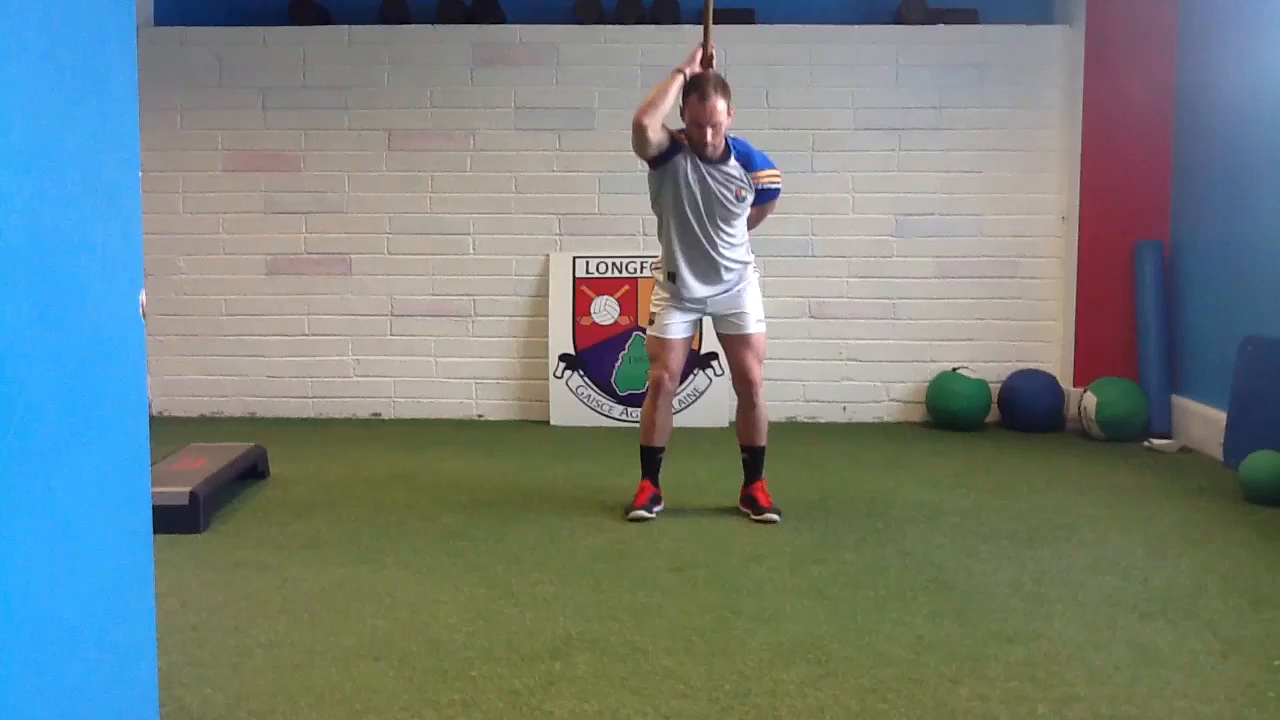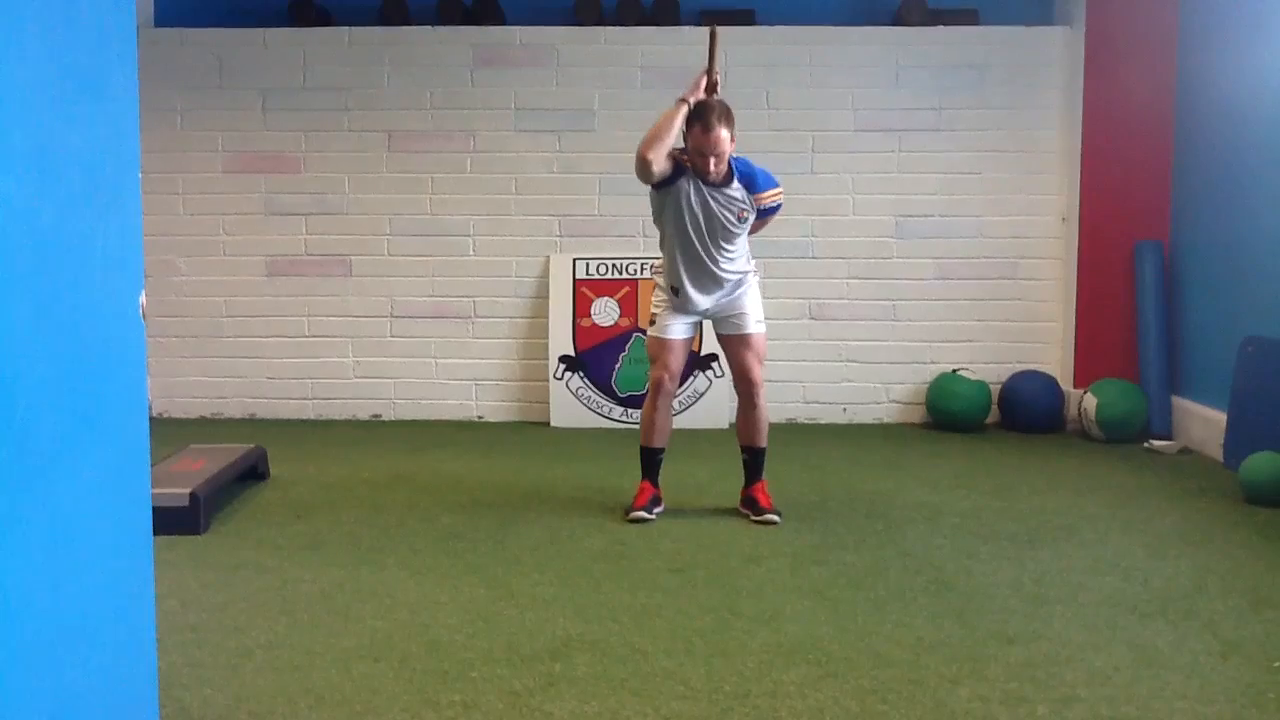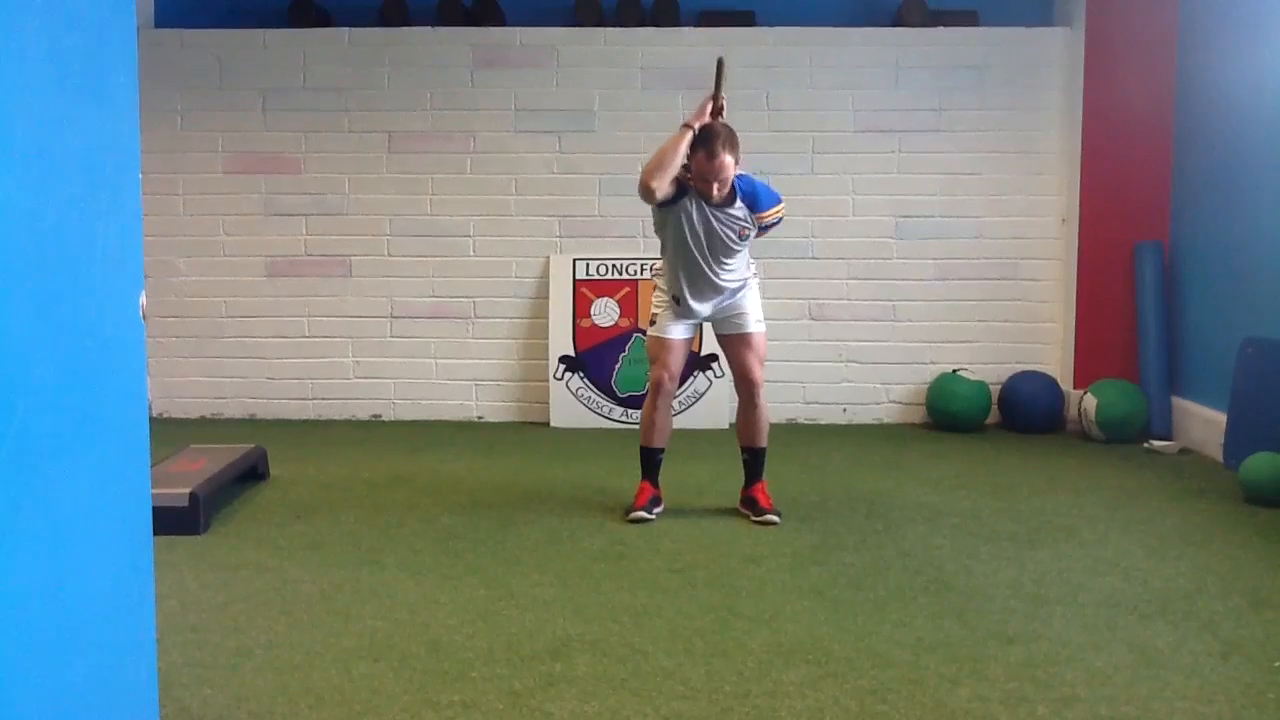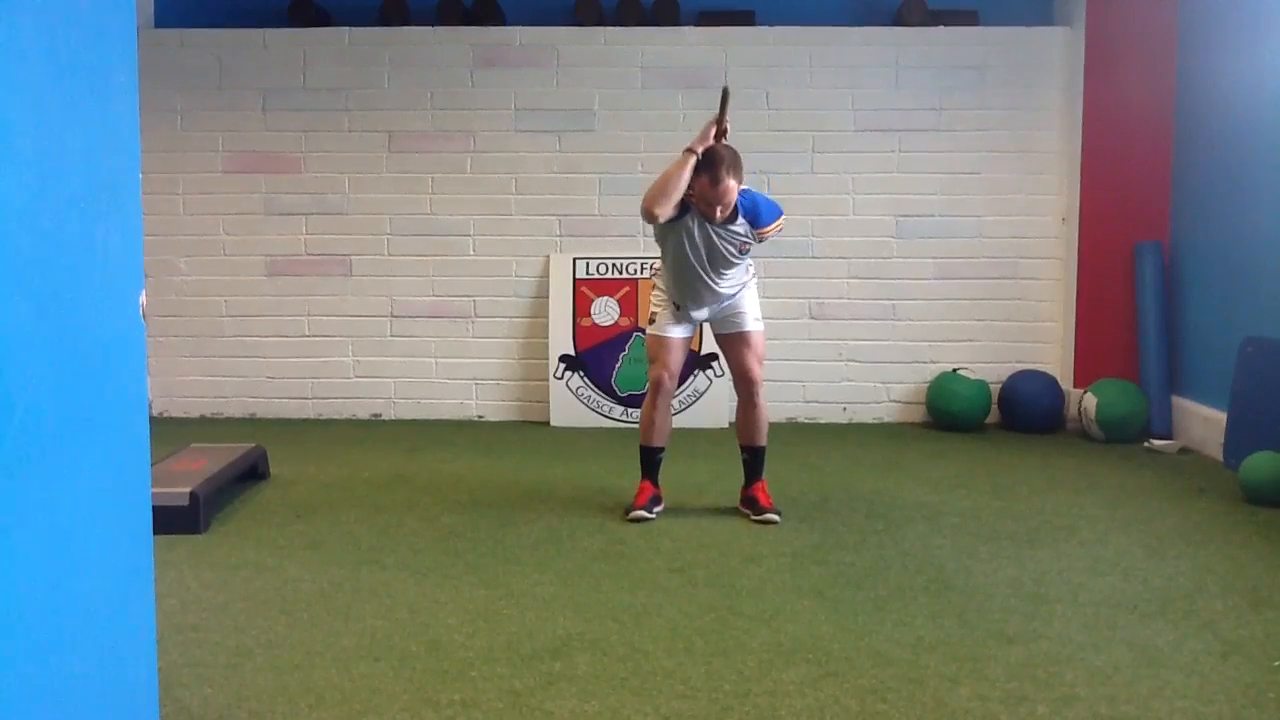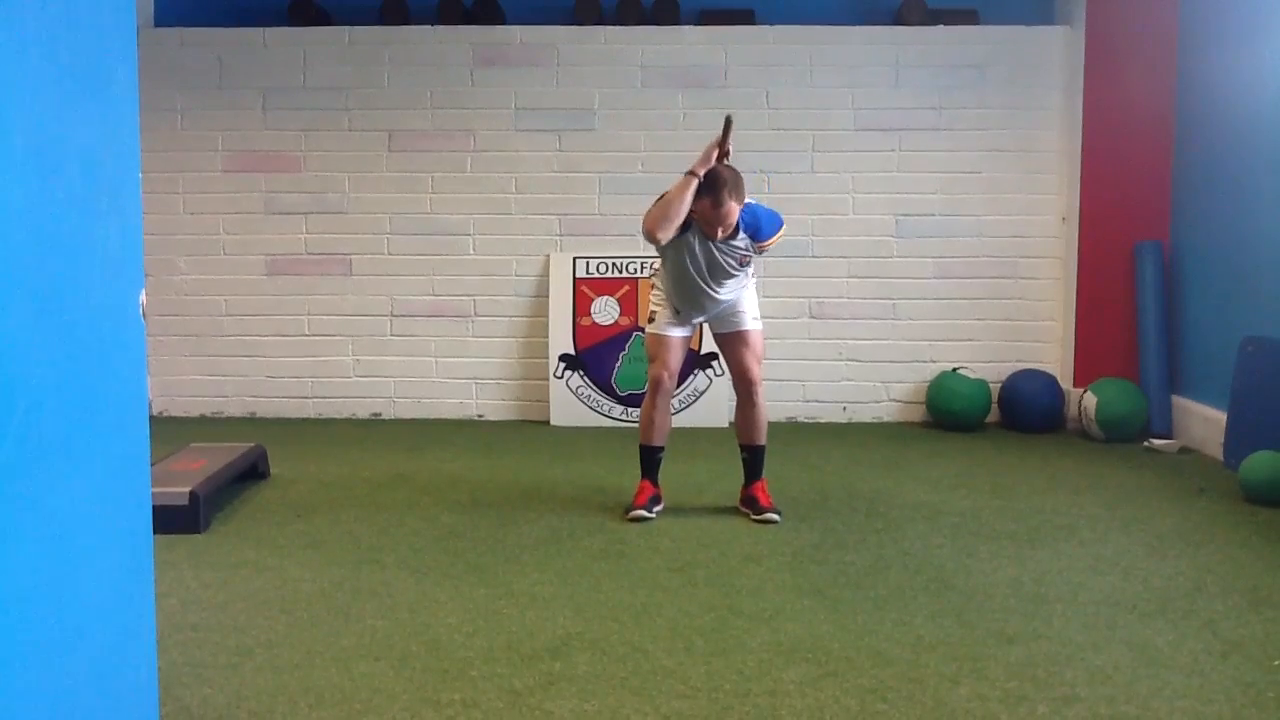
dt=0.2s
person 1, frame 1
left shoulder: (753, 163)
right shoulder: (668, 152)
right elbow: (642, 124)
right wrist: (684, 71)
left hip: (735, 285)
right hip: (676, 285)
left knee: (750, 383)
right knee: (662, 381)
left ankle: (754, 486)
right ankle: (649, 485)
person 1, frame 2
left shoulder: (756, 182)
right shoulder: (670, 171)
right elbow: (645, 157)
right wrist: (687, 100)
left hip: (735, 289)
right hip: (677, 289)
left knee: (751, 383)
right knee: (662, 382)
left ankle: (754, 488)
right ankle: (649, 487)
person 1, frame 3
left shoulder: (758, 198)
right shoulder: (673, 187)
right elbow: (648, 185)
right wrist: (692, 126)
left hip: (736, 292)
right hip: (677, 293)
left knee: (752, 384)
right knee: (662, 383)
left ankle: (754, 488)
right ankle: (649, 487)
person 1, frame 4
left shoulder: (759, 211)
right shoulder: (675, 201)
right elbow: (652, 211)
right wrist: (694, 150)
left hip: (734, 294)
right hip: (675, 294)
left knee: (751, 381)
right knee: (661, 381)
left ankle: (754, 487)
right ankle: (649, 486)
person 1, frame 5
left shoulder: (760, 223)
right shoulder: (676, 210)
right elbow: (654, 233)
right wrist: (696, 172)
left hip: (733, 297)
right hip: (675, 297)
left knee: (750, 382)
right knee: (660, 381)
left ankle: (754, 487)
right ankle: (648, 486)
